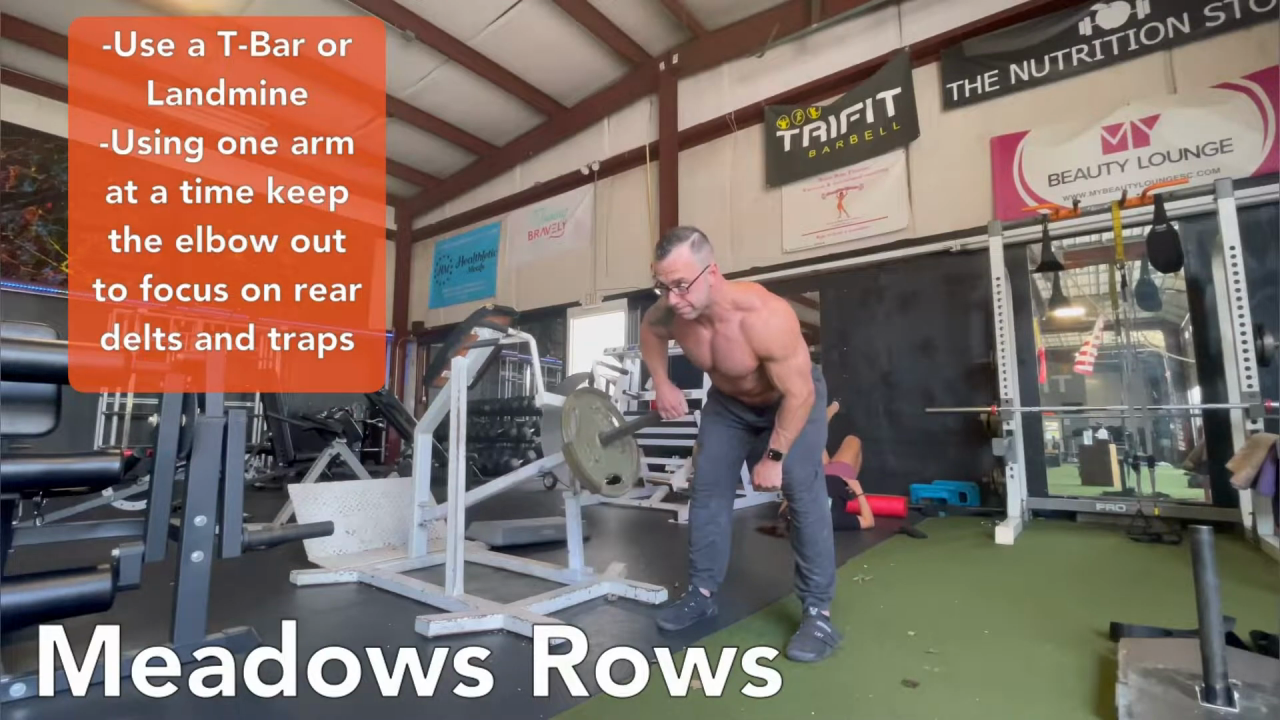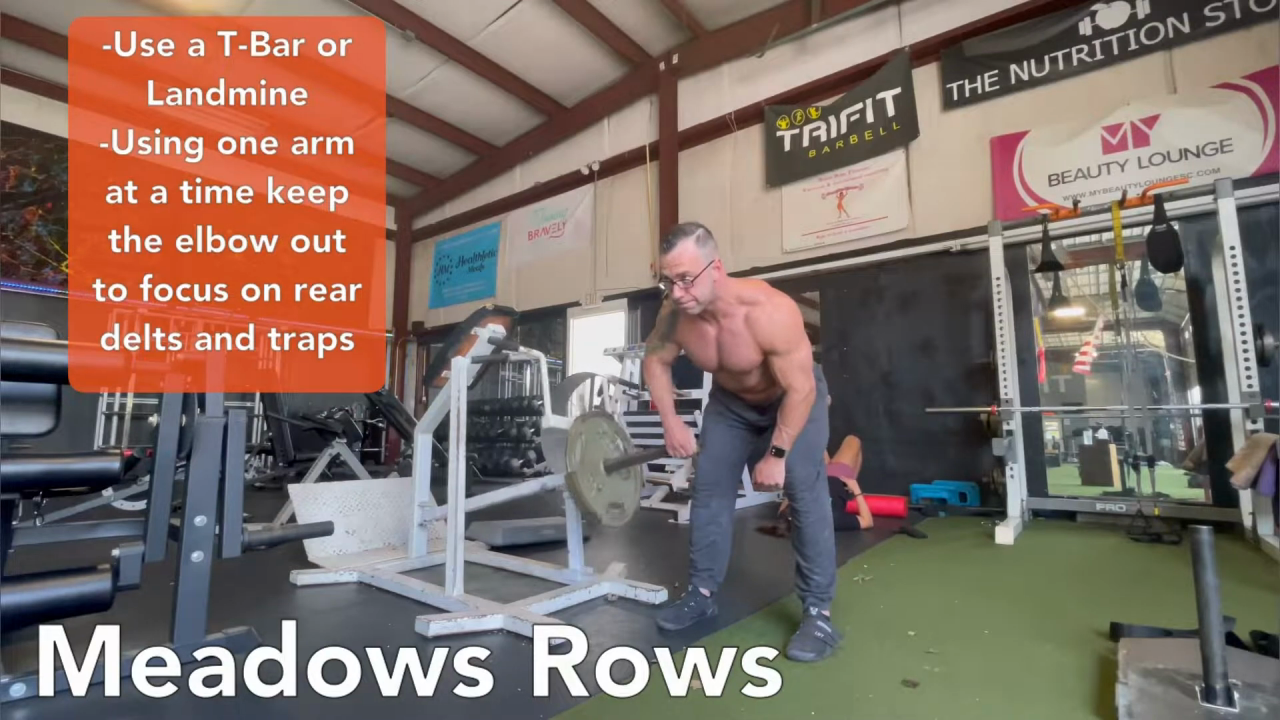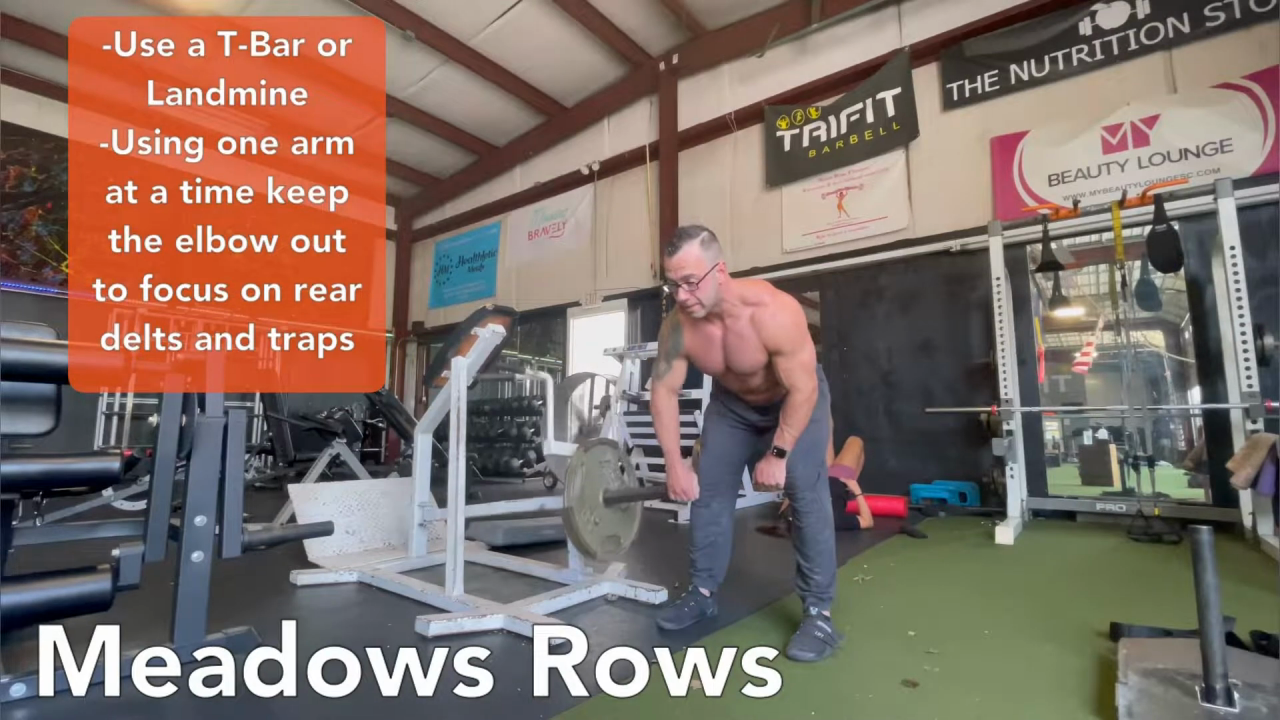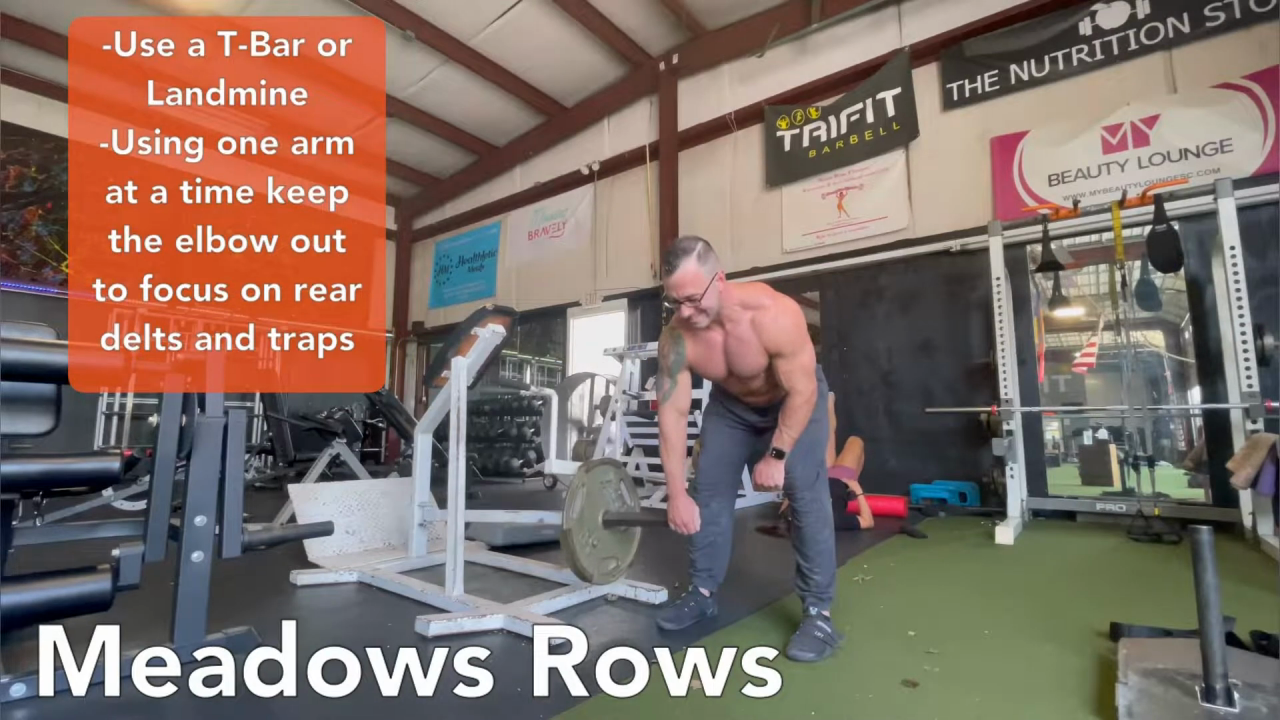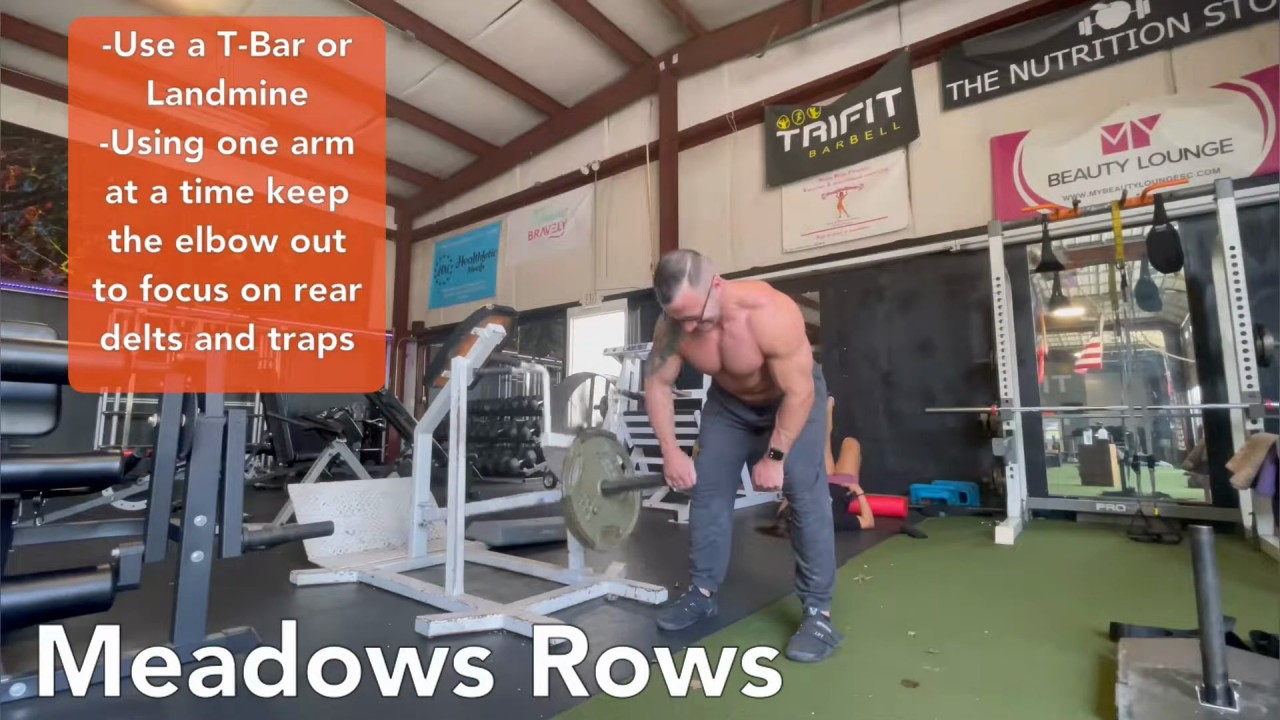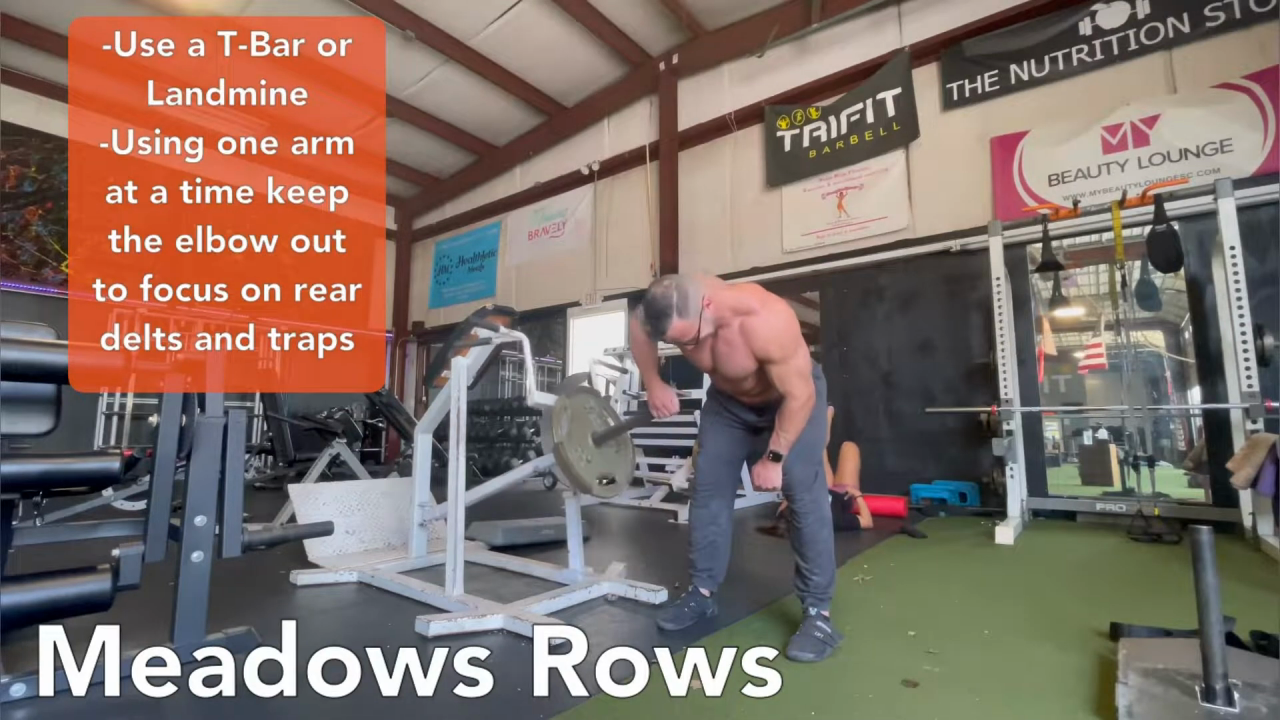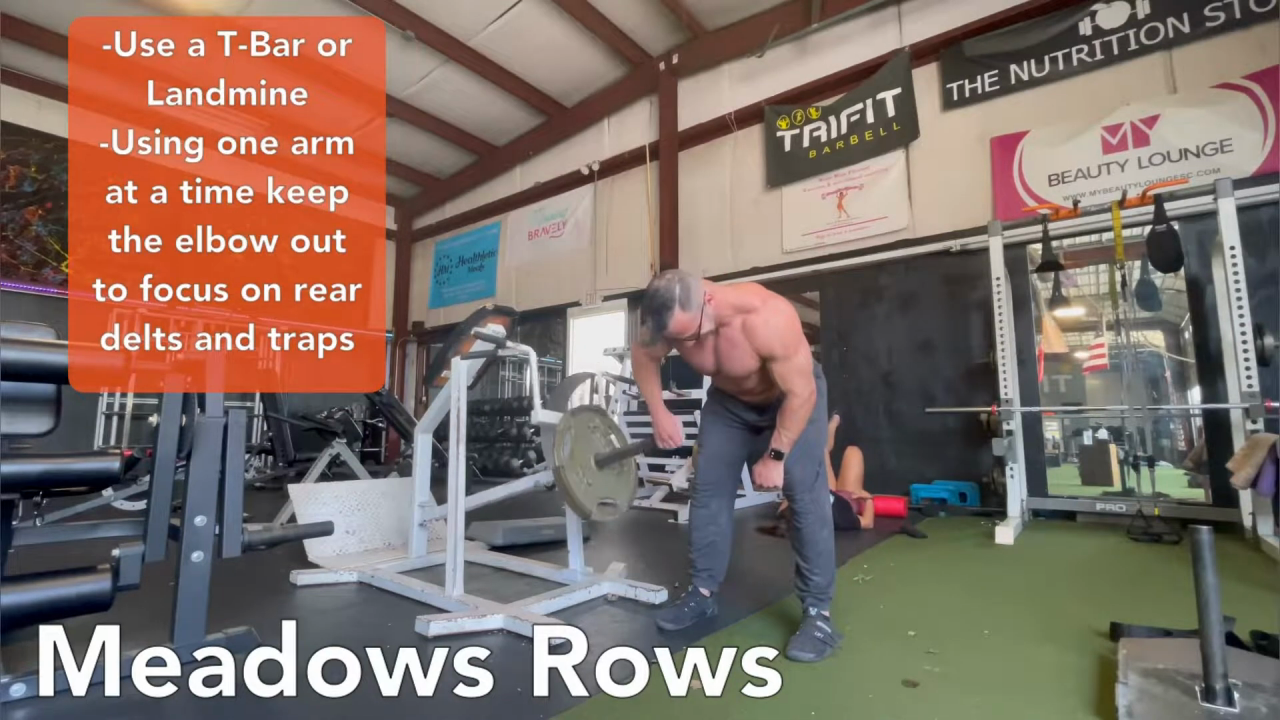
dt=0.3s
person 1, frame 1
left shoulder: (764, 317)
right shoulder: (673, 312)
left elbow: (799, 394)
right elbow: (647, 329)
left wrist: (775, 456)
right wrist: (662, 384)
left hip: (794, 397)
right hip: (728, 401)
left knee: (803, 493)
right knee: (707, 490)
left ankle: (817, 611)
right ankle: (702, 593)
person 1, frame 2
left shoulder: (769, 311)
right shoulder: (676, 316)
left elbow: (801, 389)
right elbow: (654, 358)
left wrist: (777, 454)
right wrist: (670, 423)
left hip: (796, 397)
right hip: (730, 401)
left knee: (805, 493)
right knee: (709, 490)
left ankle: (818, 612)
right ankle: (702, 593)
person 1, frame 3
left shoulder: (773, 312)
right shoulder: (678, 326)
left elbow: (803, 389)
right elbow: (664, 391)
left wrist: (778, 454)
right wrist: (676, 466)
left hip: (796, 398)
right hip: (731, 402)
left knee: (806, 493)
right knee: (708, 490)
left ankle: (819, 613)
right ankle: (703, 593)
person 1, frame 4
left shoulder: (773, 314)
right shoulder: (677, 337)
left elbow: (802, 391)
right elbow: (672, 414)
left wrist: (776, 456)
right wrist: (677, 495)
left hip: (795, 399)
right hip: (730, 403)
left knee: (805, 494)
right knee: (707, 491)
left ankle: (818, 612)
right ankle: (702, 593)
person 1, frame 5
left shoulder: (771, 314)
right shoulder: (675, 324)
left elbow: (799, 392)
right elbow: (656, 384)
left wrist: (775, 455)
right wrist: (671, 452)
left hip: (793, 398)
right hip: (729, 402)
left knee: (805, 492)
right knee: (707, 488)
left ankle: (818, 612)
right ankle: (702, 592)
person 1, frame 6
left shoulder: (765, 319)
right shoulder: (676, 316)
left elbow: (798, 395)
right elbow: (637, 324)
left wrist: (774, 457)
right wrist: (654, 384)
left hip: (793, 397)
right hip: (728, 400)
left knee: (804, 492)
right knee: (708, 490)
left ankle: (818, 612)
right ankle: (702, 593)
person 1, frame 7
left shoulder: (766, 317)
right shoulder: (673, 321)
left elbow: (801, 393)
right elbow: (641, 354)
left wrist: (776, 456)
right wrist: (660, 415)
left hip: (794, 396)
right hip: (728, 401)
left knee: (805, 493)
right knee: (708, 489)
left ankle: (818, 612)
right ankle: (703, 593)
